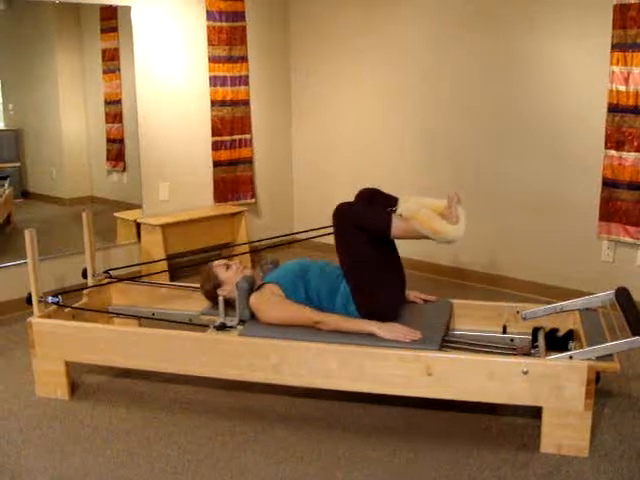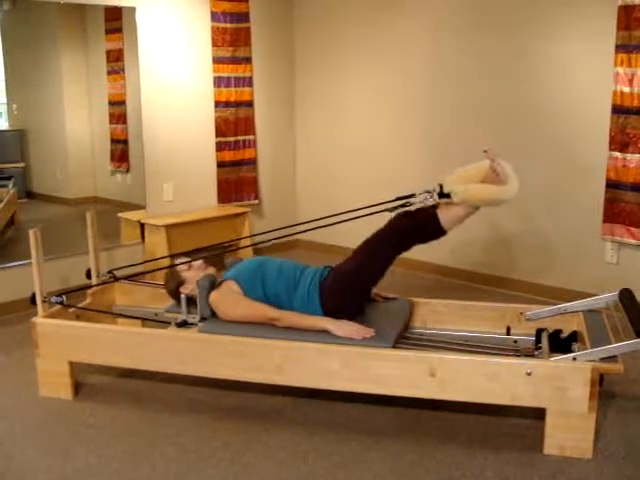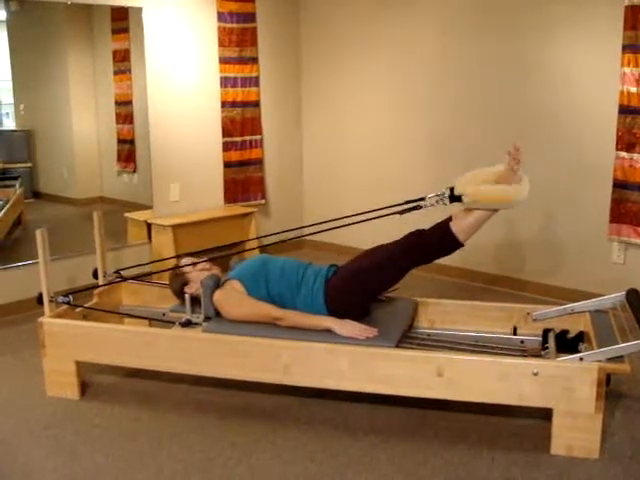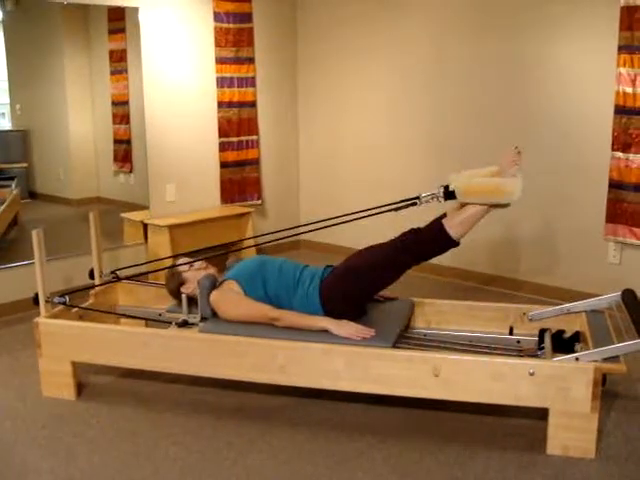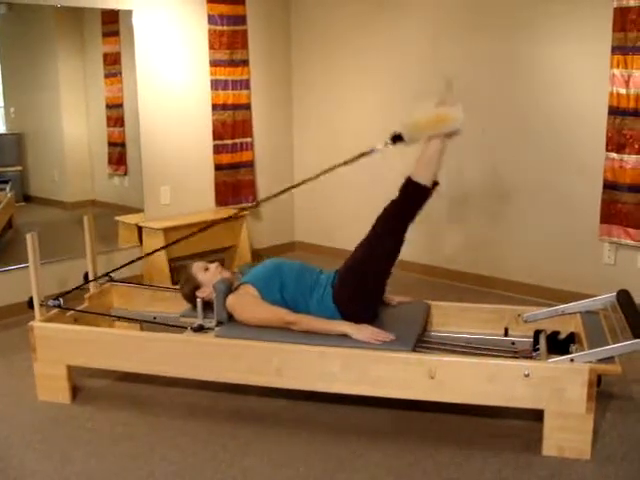
dt=0.7s
person 1, frame 1
left shoulder: (271, 282)
right shoulder: (260, 301)
right elbow: (316, 319)
left wrist: (399, 291)
right wrist: (374, 326)
left hip: (385, 291)
right hip: (373, 306)
left knee: (367, 197)
right knee: (346, 213)
left ankle: (436, 220)
right ankle: (435, 228)
person 1, frame 2
left shoulder: (238, 274)
right shoulder: (220, 298)
right elbow: (275, 316)
left wrist: (362, 287)
right wrist: (331, 324)
left hip: (328, 280)
right hip: (329, 300)
left knee: (404, 226)
right knee: (400, 229)
person 1, frame 3
left shoulder: (241, 275)
right shoulder: (224, 298)
right elbow: (277, 316)
left wrist: (374, 286)
right wrist: (334, 324)
left hip: (335, 281)
right hip: (335, 299)
left knee: (419, 243)
right knee: (415, 247)
person 1, frame 4
left shoulder: (237, 275)
right shoulder: (220, 298)
right elbow: (274, 315)
right wrist: (331, 324)
left hip: (329, 280)
right hip: (330, 299)
left knee: (413, 243)
right knee: (408, 248)
person 1, frame 5
left shoulder: (251, 282)
right shoulder: (238, 302)
right elbow: (291, 320)
left wrist: (378, 293)
right wrist: (348, 326)
left hip: (336, 289)
right hip: (341, 303)
right knee: (390, 225)
right ankle: (436, 138)
